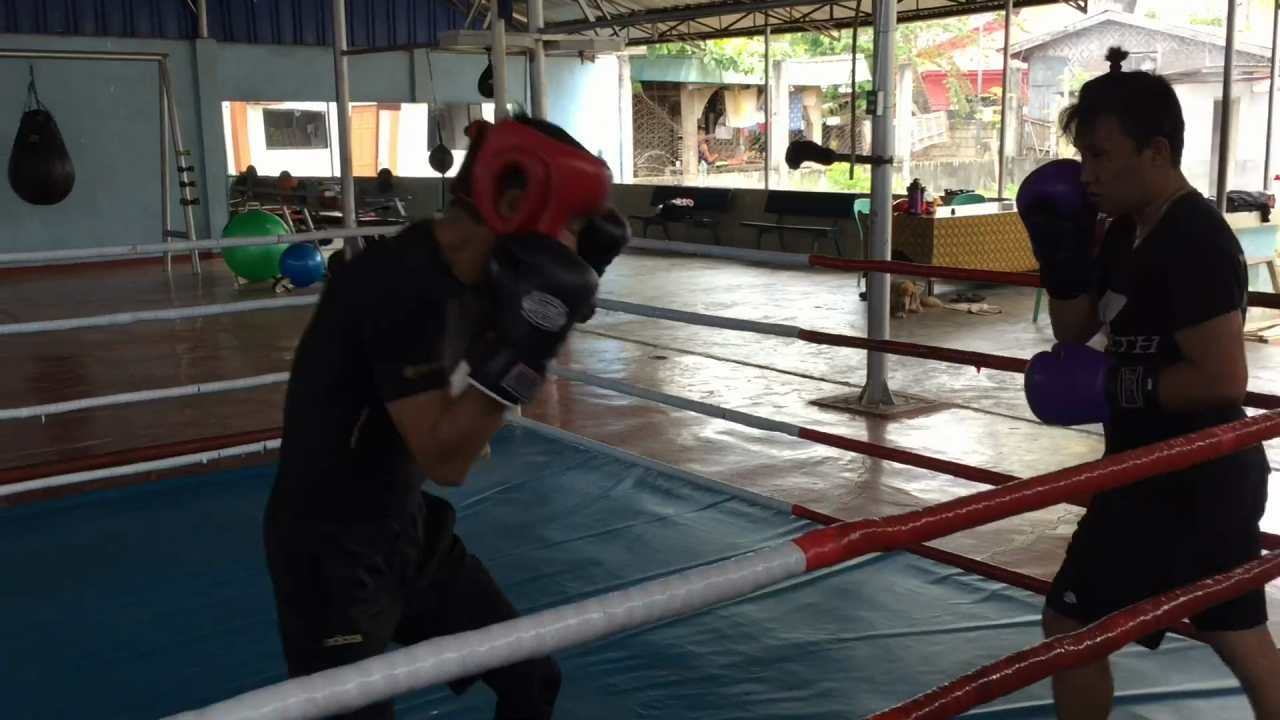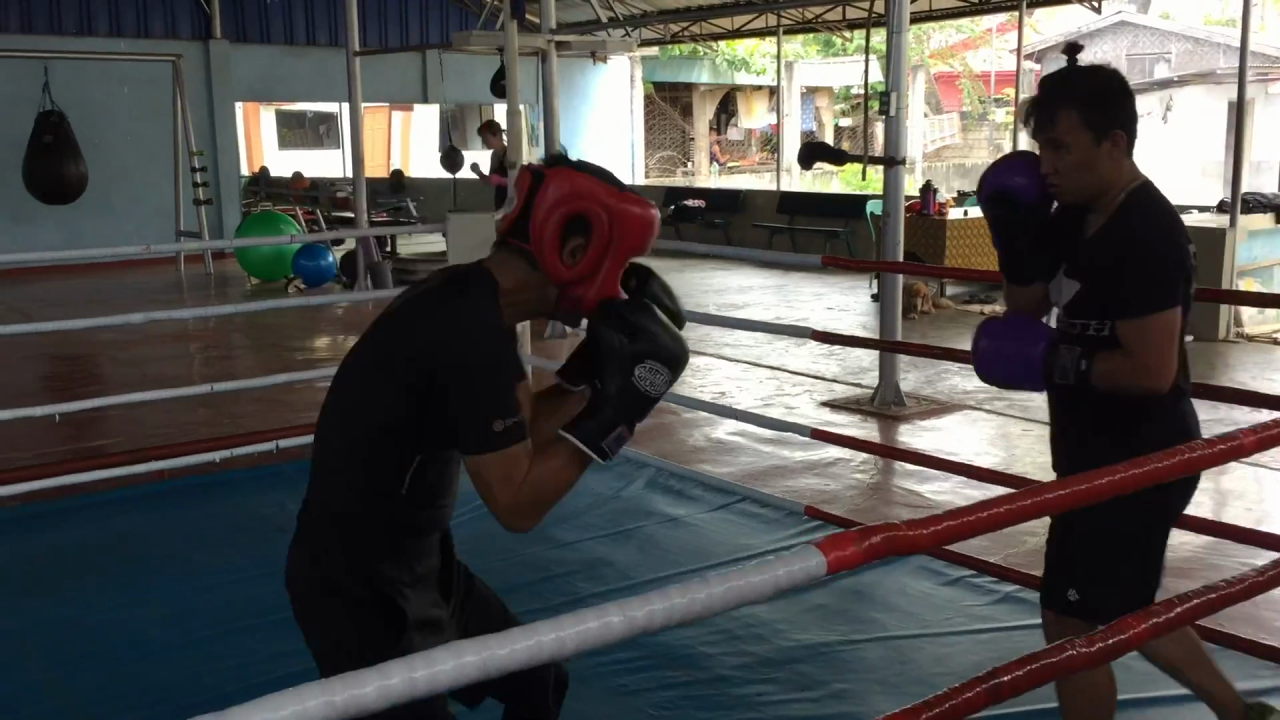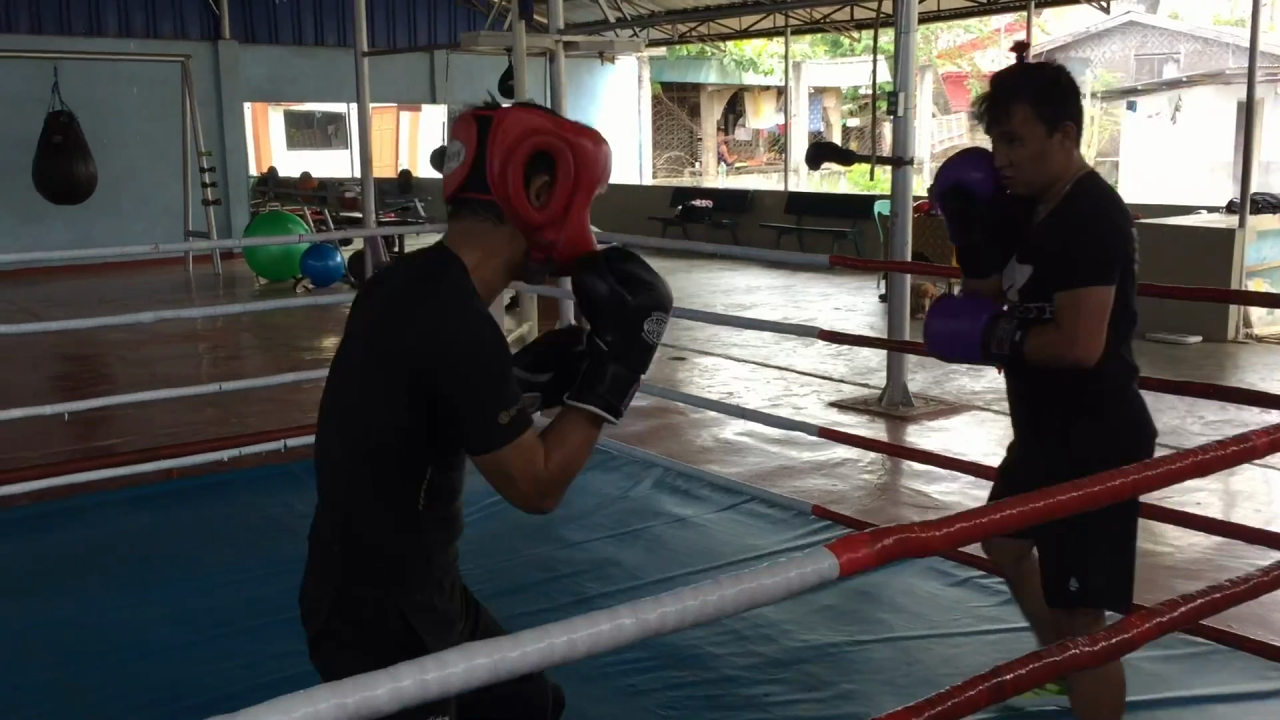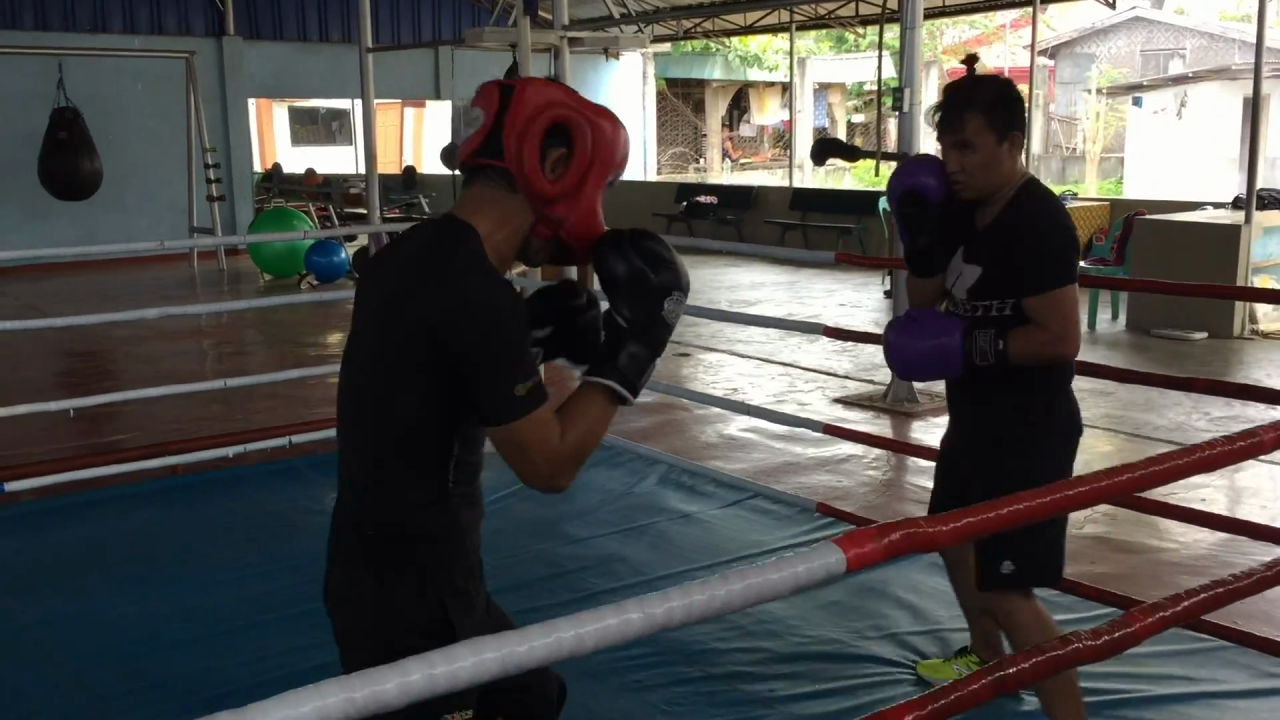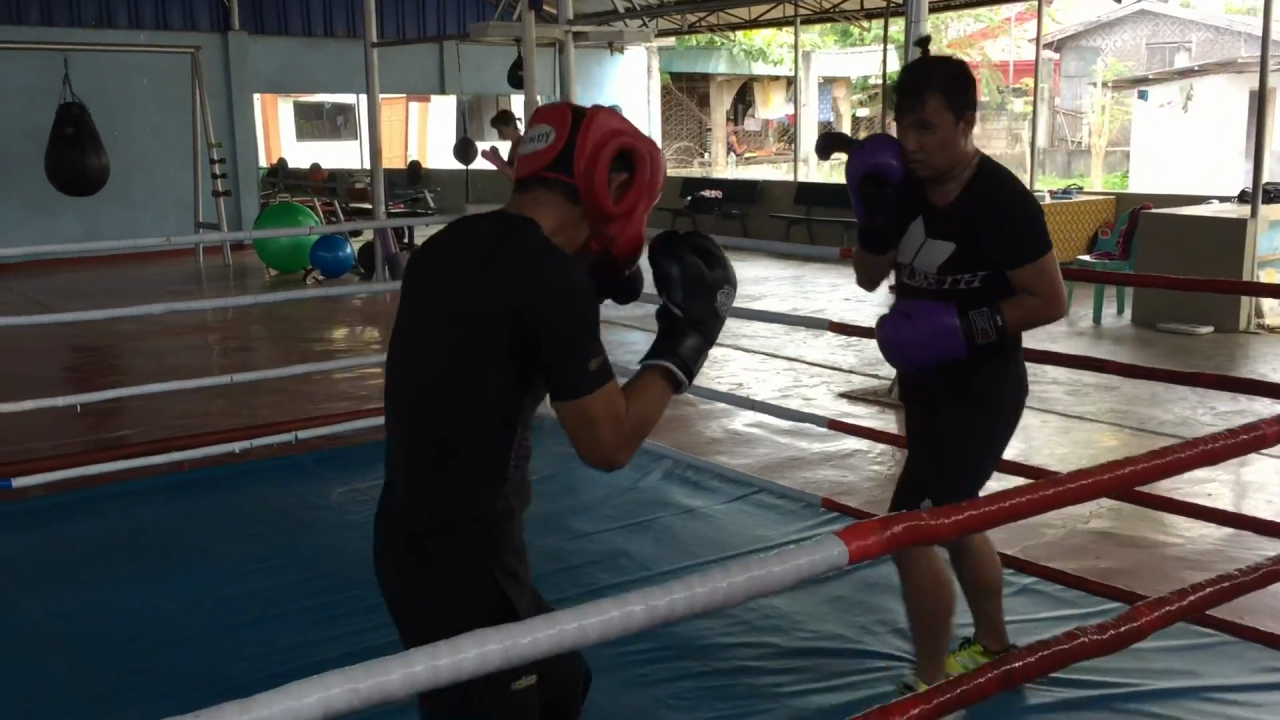
dt=0.2s
person 1, frame 1
left shoulder: (1192, 246)
right shoulder: (1128, 228)
left elbow: (1221, 380)
right elbow: (1076, 328)
left wrist: (1117, 389)
right wrist: (1060, 254)
left hip: (1181, 481)
right hip: (1213, 472)
left knee: (1069, 626)
person 1, frame 2
left shoulder: (1145, 236)
right shoulder: (1075, 213)
left elbow: (1151, 370)
right elbow: (1030, 310)
left wrist: (1051, 363)
right wrist: (1020, 245)
left hip: (1133, 458)
right hip: (1102, 450)
left knee: (1070, 620)
right knee: (1107, 606)
person 1, frame 3
left shoulder: (1091, 219)
right shoulder: (1024, 203)
left elbow: (1080, 344)
right elbow: (986, 299)
left wrist: (993, 339)
right wrist: (972, 235)
left hip: (1096, 440)
right hip: (1048, 429)
left knee: (1079, 610)
right knee: (1006, 540)
person 1, frame 4
left shoulder: (1038, 224)
right shoulder: (960, 208)
left elbow: (1059, 338)
right elbow: (927, 299)
left wrist: (965, 349)
right wrist: (919, 241)
left hip: (1028, 424)
right hip: (978, 417)
left knee: (1008, 589)
right knee: (960, 548)
right ankle: (988, 657)
person 1, frame 5
left shoulder: (1003, 201)
right shoulder: (901, 183)
left elbow: (1049, 300)
right elbow: (867, 275)
left wrist: (968, 328)
right wrist: (872, 220)
left hip: (979, 391)
right hip: (927, 386)
left ankle: (930, 684)
right ankle: (990, 648)
person 2, frame 1
left shoulder: (464, 274)
right shoulder: (397, 283)
left elbow: (512, 355)
right elbow: (443, 457)
left wrist: (575, 284)
right wrist: (527, 341)
left hip: (404, 528)
right hip: (329, 546)
person 2, frame 2
left shoulder: (462, 301)
right shoulder: (473, 331)
left elbow: (525, 425)
right elbow: (518, 505)
left wrist: (597, 374)
right wrist: (622, 407)
left hip: (406, 560)
right hip: (359, 582)
person 2, frame 3
left shoulder: (416, 282)
right shoulder: (455, 323)
right elbow: (538, 488)
left wrist: (525, 379)
right wrist: (618, 362)
left hip: (413, 587)
right hip: (380, 608)
person 2, frame 4
left shoulder: (415, 253)
right shoulder: (470, 290)
right elbow: (549, 463)
left wrist: (524, 333)
right wrist: (633, 341)
left hip: (406, 563)
right hip: (406, 587)
person 2, frame 5
left shoulder: (452, 247)
right shoulder: (549, 275)
right elbow: (607, 443)
right wrist: (687, 334)
left hip: (417, 534)
right hip: (461, 561)
